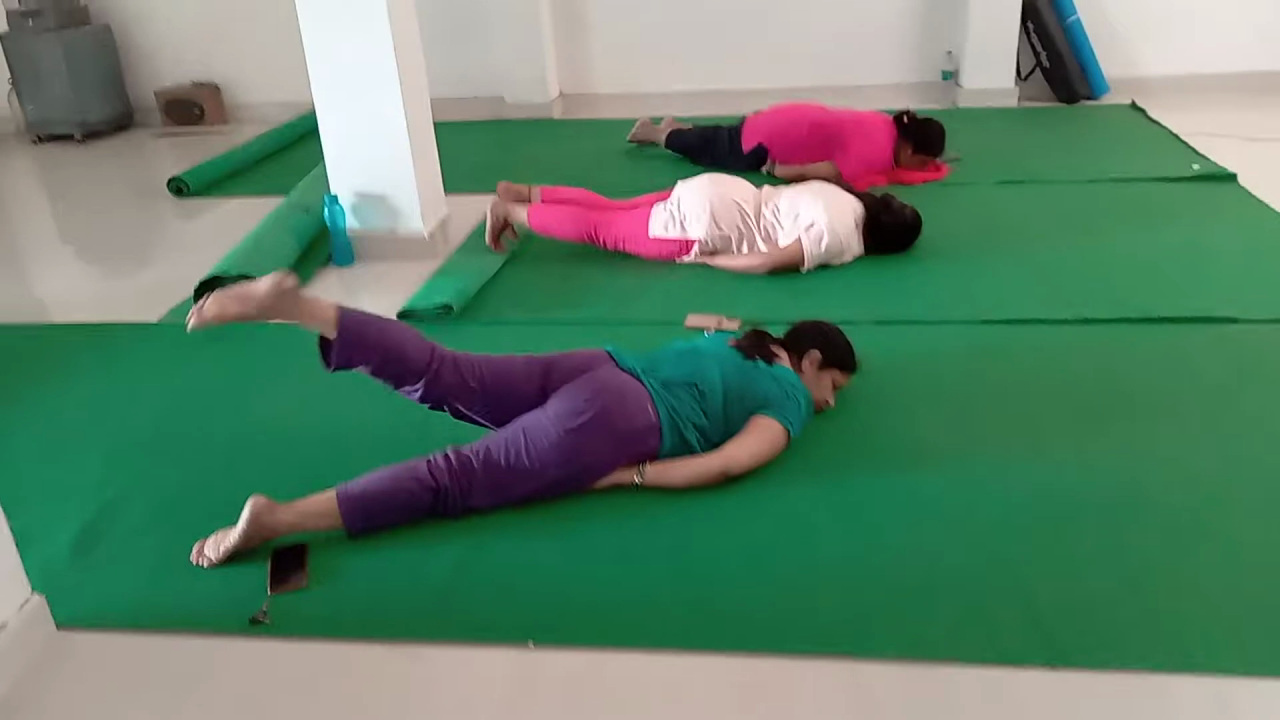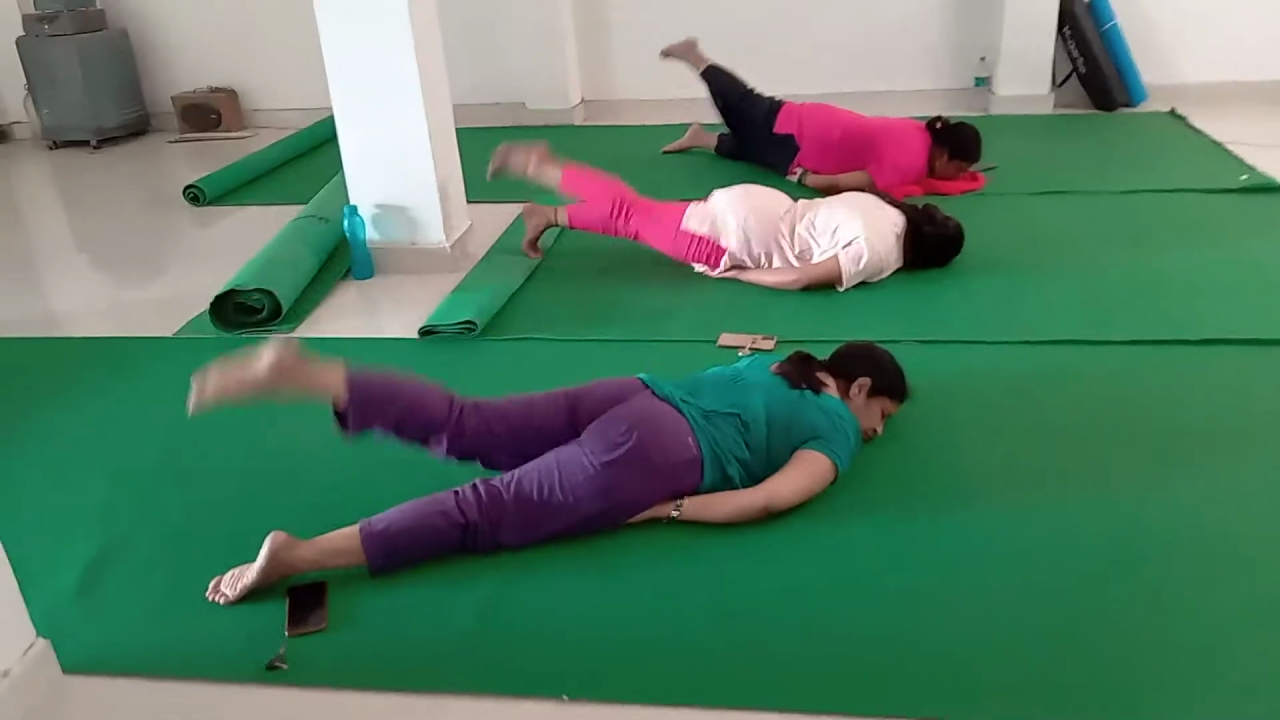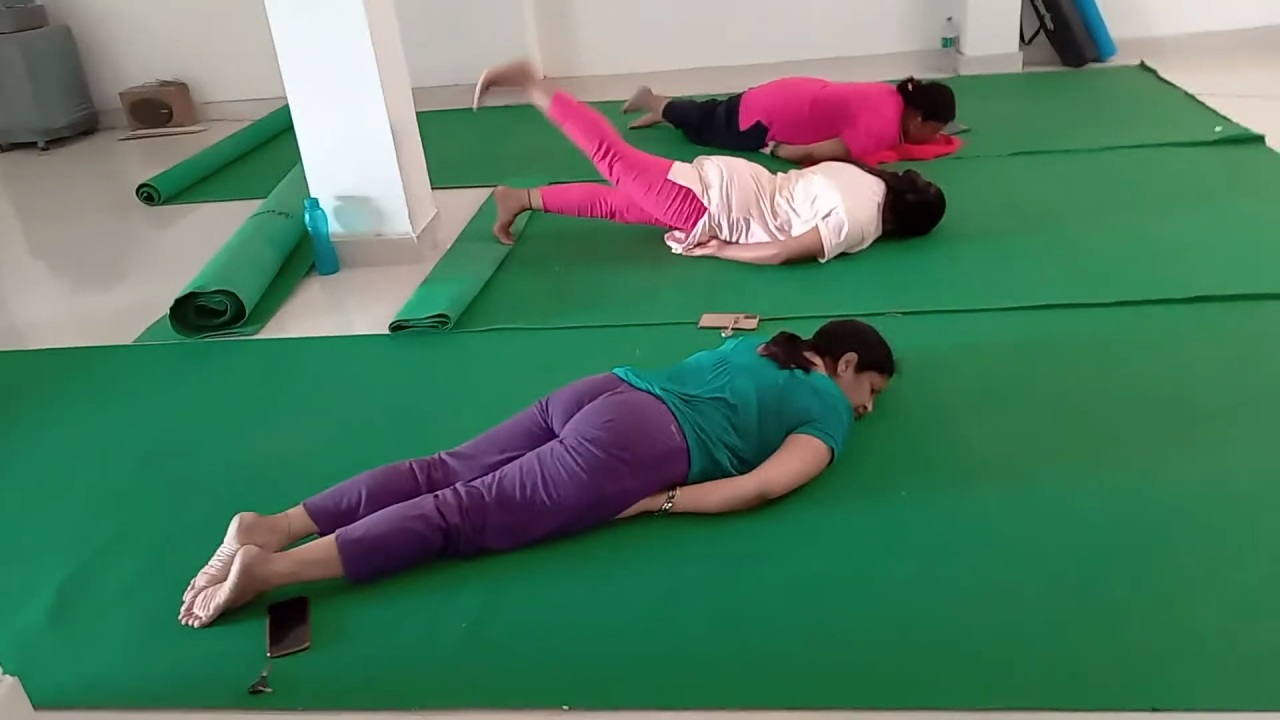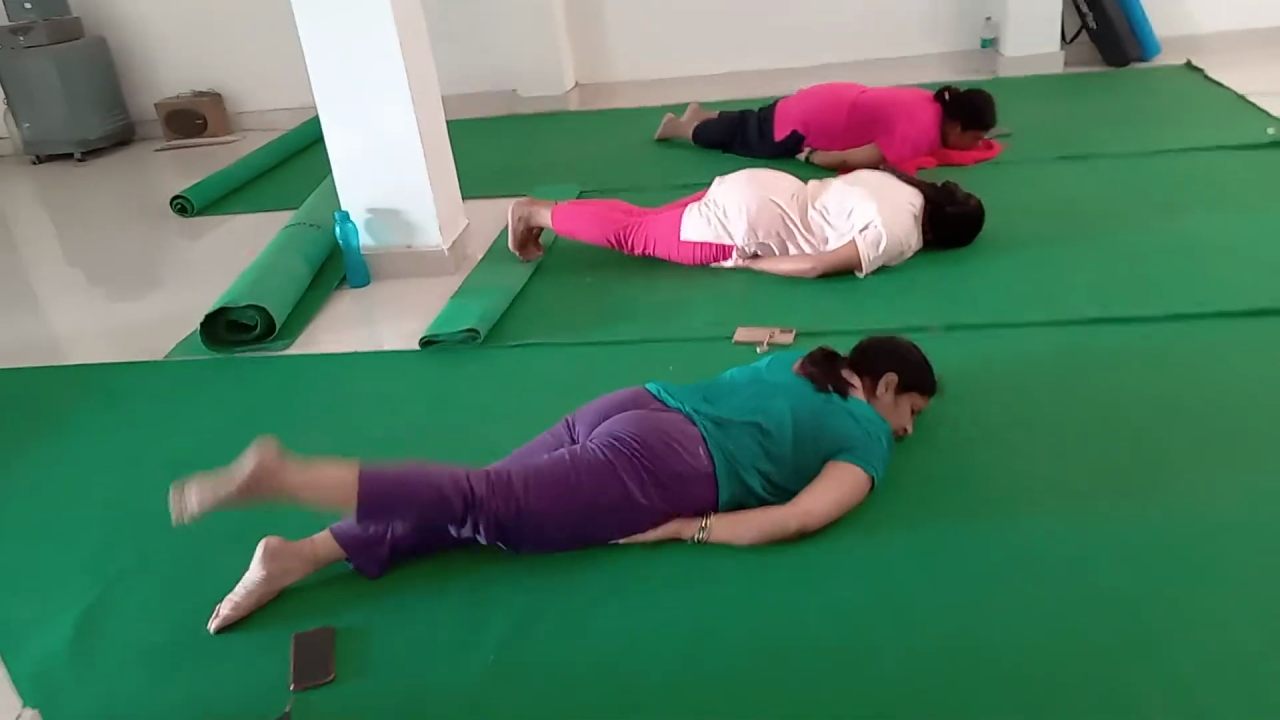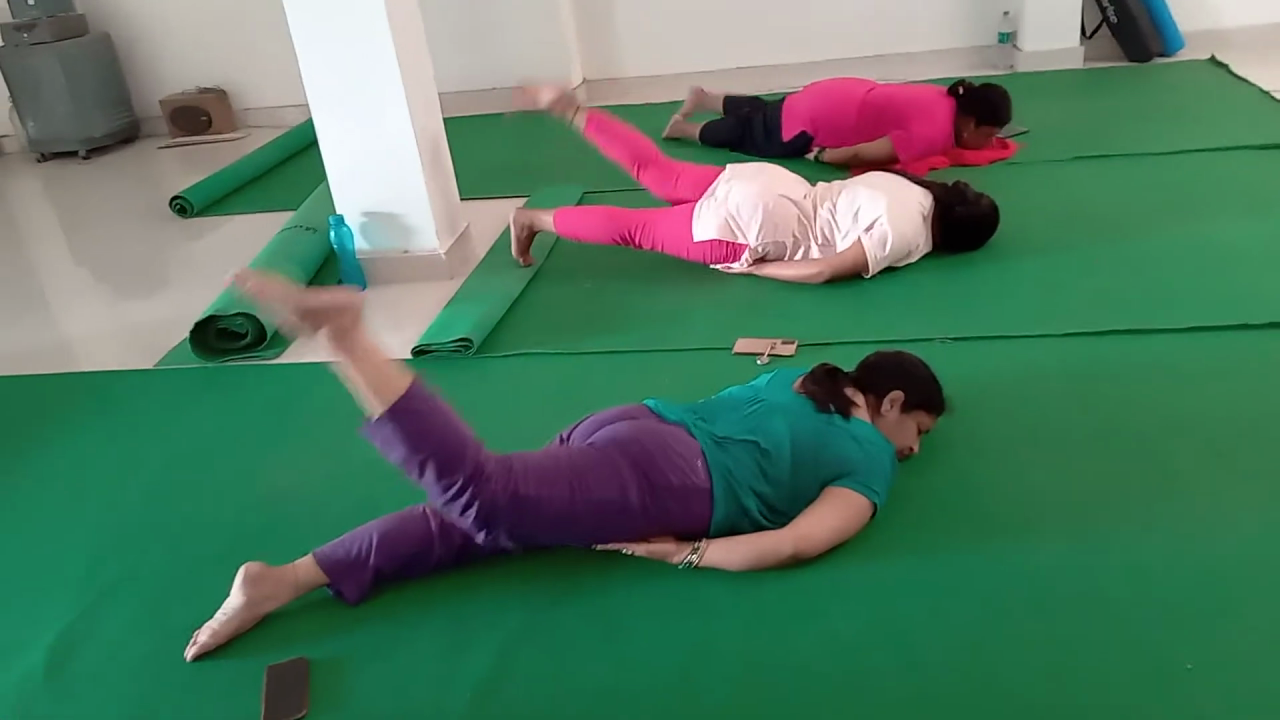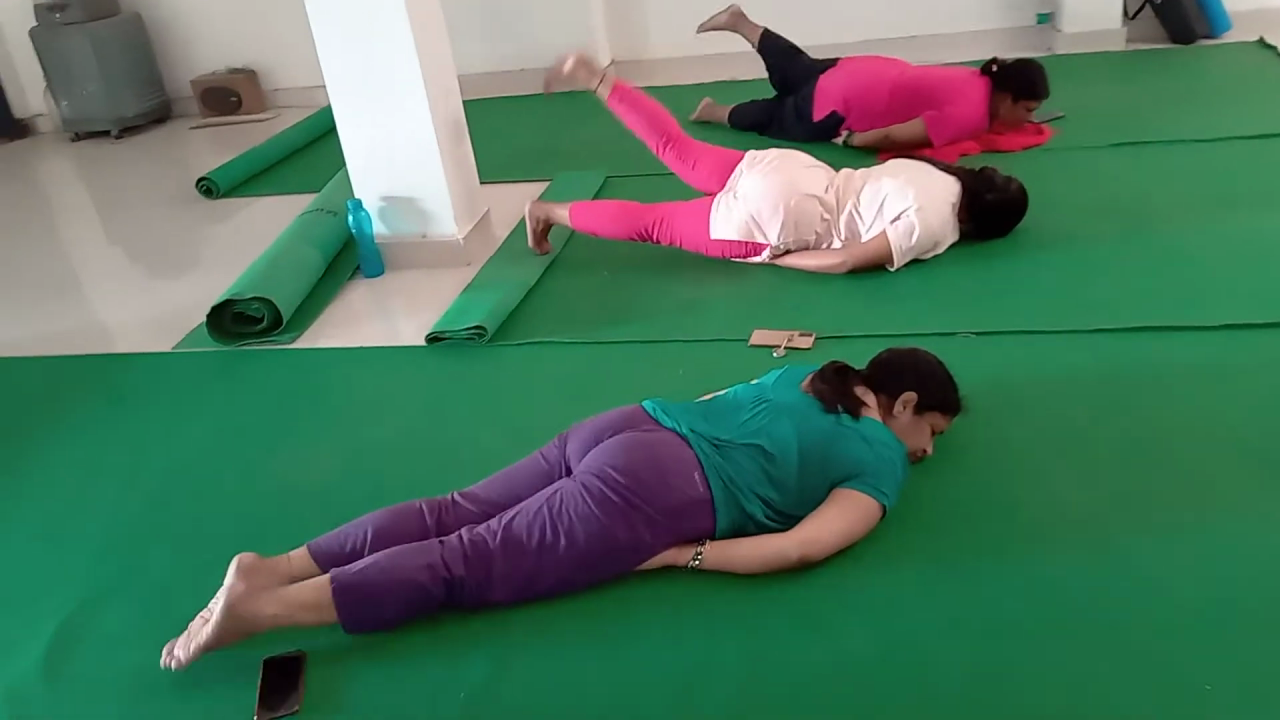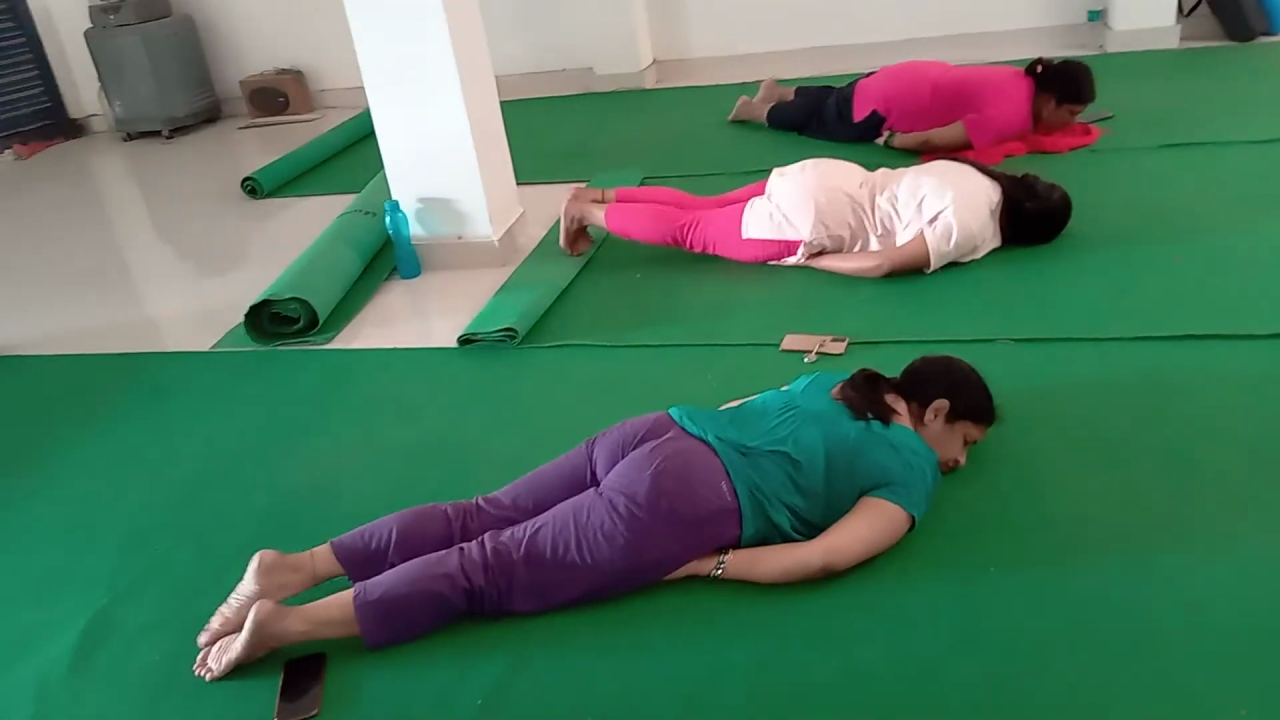
dt=0.5s
person 1, frame 1
left shoulder: (737, 342)
right shoulder: (787, 402)
right elbow: (727, 463)
right wrist: (631, 477)
left hip: (594, 366)
right hip: (614, 419)
left knee: (436, 374)
right knee: (454, 479)
left ankle: (291, 298)
right ankle: (277, 518)
person 1, frame 2
left shoulder: (784, 366)
right shoulder: (836, 435)
right elbow: (769, 499)
right wrist: (671, 508)
left hip: (629, 394)
right hip: (654, 452)
left knee: (458, 422)
right knee: (484, 512)
left ankle: (299, 368)
right ankle: (297, 555)
person 1, frame 3
left shoulder: (766, 345)
right shoulder: (828, 411)
right elbow: (763, 485)
right wrist: (662, 502)
left hip: (599, 391)
right hip: (634, 444)
left knee: (441, 474)
right knee: (465, 515)
left ankle: (271, 526)
right ankle: (270, 567)
person 1, frame 4
left shoulder: (799, 366)
right shoulder: (866, 440)
right elbow: (797, 518)
right wrist: (690, 526)
left hip: (629, 406)
right hip: (659, 460)
left knee: (462, 504)
right knee: (486, 506)
left ankle: (294, 554)
right ankle: (278, 474)
person 1, frame 5
left shoulder: (803, 383)
right shoulder: (871, 464)
right elbow: (797, 543)
right wrist: (683, 552)
left hip: (627, 423)
right hip: (660, 479)
left knee: (458, 525)
right knee: (479, 496)
left ankle: (280, 581)
right ankle: (342, 326)
person 1, frame 6
left shoulder: (812, 378)
right shoulder: (882, 465)
right elbow: (803, 546)
right wrist: (686, 553)
left hip: (624, 426)
right hip: (654, 491)
left knee: (454, 516)
right knee: (468, 565)
left ankle: (270, 568)
right ankle: (261, 609)
person 1, frame 7
left shoulder: (842, 385)
right shoulder: (909, 473)
right elbow: (827, 556)
right wrist: (710, 563)
left hip: (653, 433)
right hip: (682, 503)
left knee: (479, 520)
right knee: (491, 571)
left ankle: (291, 565)
right ankle: (286, 623)
person 2, frame 1
left shoulder: (844, 198)
right shoulder: (841, 238)
right elbow: (766, 263)
right wrist: (707, 259)
left hip: (720, 193)
right hip: (703, 225)
left knee: (611, 210)
right knee: (604, 230)
left ankle: (524, 193)
right ankle: (511, 212)
person 2, frame 2
left shoulder: (884, 210)
right shoulder: (876, 255)
right elbow: (803, 278)
right wrist: (741, 277)
left hip: (757, 208)
right hip: (741, 235)
left knee: (633, 215)
right knee: (628, 214)
left ankle: (552, 215)
right ankle: (537, 166)
person 2, frame 3
left shoulder: (865, 176)
right shoulder: (858, 224)
right elbow: (782, 254)
right wrist: (718, 250)
left hip: (736, 181)
right hip: (715, 202)
left knee: (611, 201)
right knee: (612, 157)
left ankle: (522, 198)
right ankle: (530, 84)
person 2, frame 4
left shoulder: (900, 185)
right shoulder: (897, 236)
right elbow: (816, 266)
right wrist: (751, 262)
left hip: (761, 188)
right hip: (744, 228)
left knee: (644, 219)
right knee: (633, 235)
left ankle: (545, 206)
right ankle: (535, 214)
person 2, frame 5
left shoulder: (908, 187)
right shoulder: (905, 236)
right elbow: (825, 271)
right wrist: (753, 265)
left hip: (767, 184)
right hip: (748, 224)
left knee: (652, 168)
right knee: (636, 230)
left ankle: (568, 107)
right ankle: (537, 219)
person 2, frame 6
left shoulder: (935, 172)
right shoulder: (932, 227)
right elbow: (845, 261)
right wrist: (773, 257)
left hip: (787, 170)
right hip: (773, 215)
left knee: (675, 149)
right knee: (655, 226)
left ankle: (589, 75)
right ankle: (552, 211)
person 2, frame 7
left shoulder: (977, 177)
right shoulder: (972, 228)
right elbow: (884, 265)
right wrist: (814, 260)
left hip: (825, 178)
right hip: (809, 221)
left knee: (699, 207)
right knee: (691, 230)
left ankle: (598, 195)
right ankle: (589, 213)
person 3, frame 1
left shoulder: (891, 125)
right shoulder: (875, 156)
right elbow: (807, 173)
right wrist: (772, 170)
left hip: (792, 121)
right hip: (770, 139)
left knee: (719, 142)
right knee: (711, 149)
left ankle: (676, 127)
right ankle: (653, 132)
person 3, frame 2
left shoulder: (923, 133)
right shoulder: (907, 166)
right elbow: (838, 185)
right wrist: (802, 177)
left hip: (818, 126)
right hip: (795, 135)
left knee: (752, 144)
right knee: (741, 104)
left ankle: (702, 137)
right ankle: (693, 57)
person 3, frame 3
left shoulder: (897, 96)
right shoulder: (882, 130)
right elbow: (814, 154)
right wrist: (774, 150)
left hip: (794, 96)
right hip: (768, 116)
left knee: (713, 119)
right knee: (707, 124)
left ankle: (662, 110)
right ankle: (651, 102)
person 3, frame 4
left shoulder: (935, 103)
right shoulder: (920, 136)
right elbow: (847, 160)
right wrist: (809, 156)
left hip: (831, 101)
right hip: (802, 124)
left knee: (752, 125)
right knee: (743, 136)
left ankle: (701, 115)
right ankle: (680, 127)
person 3, frame 5
left shoulder: (949, 99)
right shoulder: (934, 134)
right elbow: (860, 155)
right wrist: (819, 156)
left hip: (839, 96)
right hip: (810, 123)
left knee: (761, 115)
right knee: (750, 135)
left ankle: (705, 99)
right ankle: (687, 128)
person 3, frame 6
left shoulder: (983, 81)
right shoulder: (969, 116)
right elbow: (891, 137)
right wrist: (848, 140)
left hip: (866, 74)
right hip: (837, 105)
left knee: (797, 71)
right knee: (775, 119)
left ankle: (738, 21)
right ankle: (717, 112)
person 3, frame 7
left shoulder: (1026, 81)
right shoulder: (1013, 117)
right elbow: (932, 141)
right wrist: (890, 141)
left hip: (910, 81)
right hip: (881, 107)
left knee: (832, 103)
right knee: (816, 118)
left ankle: (776, 91)
right ankle: (755, 111)
